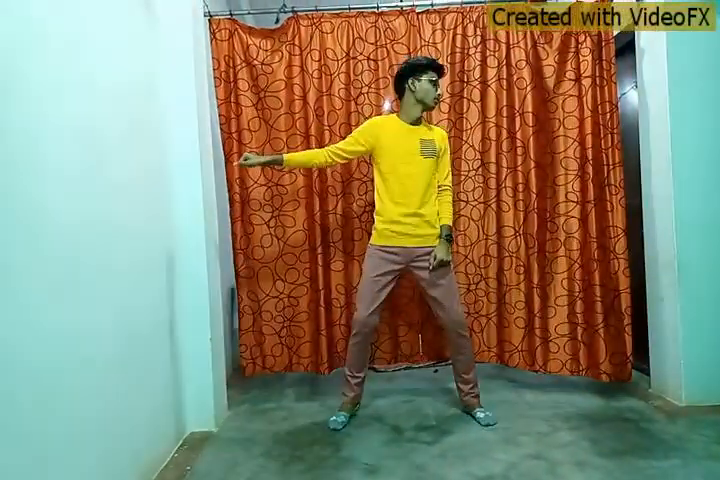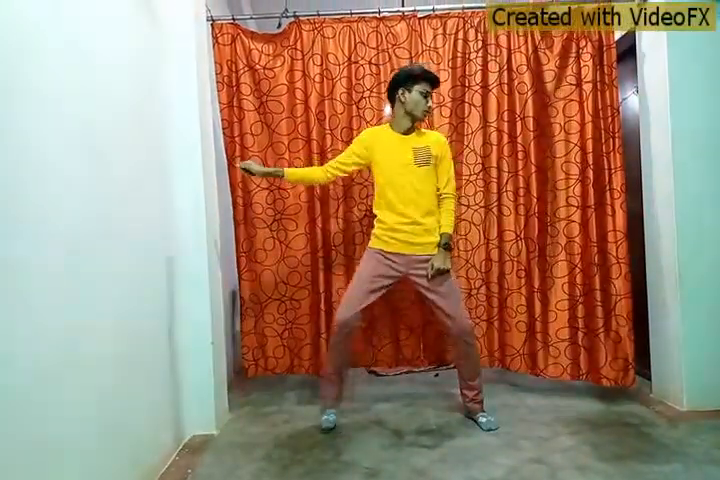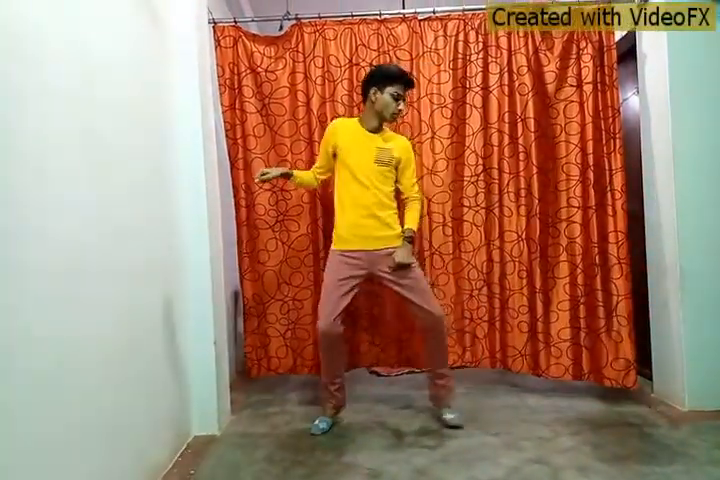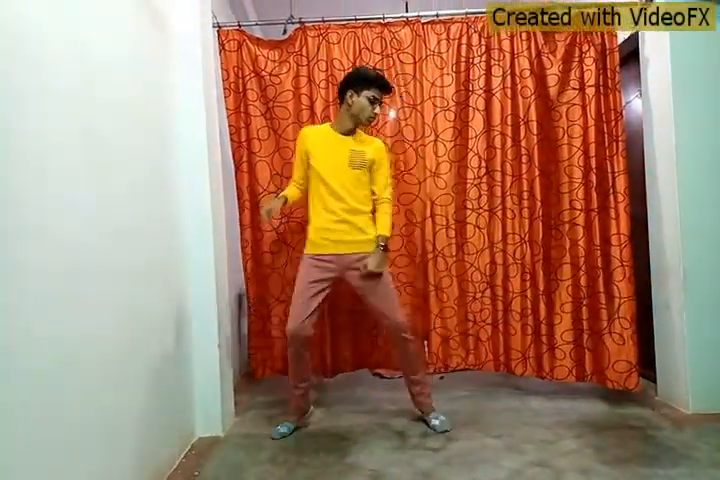
dt=0.3s
person 1, frame 1
left shoulder: (439, 137)
right shoulder: (377, 128)
left elbow: (445, 190)
right elbow: (328, 156)
left wrist: (445, 239)
right wrist: (272, 160)
left hip: (429, 245)
right hip: (385, 245)
left knee: (455, 322)
right knee: (363, 323)
left ankle: (470, 398)
right ankle: (349, 400)
person 1, frame 2
left shoulder: (437, 143)
right shoulder: (372, 139)
left elbow: (447, 197)
right elbow: (329, 172)
left wrist: (444, 248)
right wrist: (271, 171)
left hip: (428, 253)
right hip: (383, 251)
left knee: (462, 328)
right knee: (345, 320)
left ankle: (474, 404)
right ankle: (332, 400)
person 1, frame 3
left shoulder: (401, 146)
right shoulder: (338, 131)
left elbow: (412, 198)
right elbow: (316, 176)
left wrist: (407, 241)
right wrist: (285, 174)
left hip: (391, 249)
right hip: (346, 251)
left knee: (433, 317)
right knee: (327, 329)
left ankle: (441, 399)
right ankle: (332, 406)
person 1, frame 4
left shoulder: (375, 148)
right shoulder: (309, 137)
left elbow: (383, 201)
right elbow: (298, 185)
left wrist: (379, 249)
right wrist: (281, 198)
left hip: (364, 252)
right hip: (318, 253)
left knee: (400, 325)
right knee: (296, 331)
left ankle: (424, 403)
right ankle: (299, 412)
